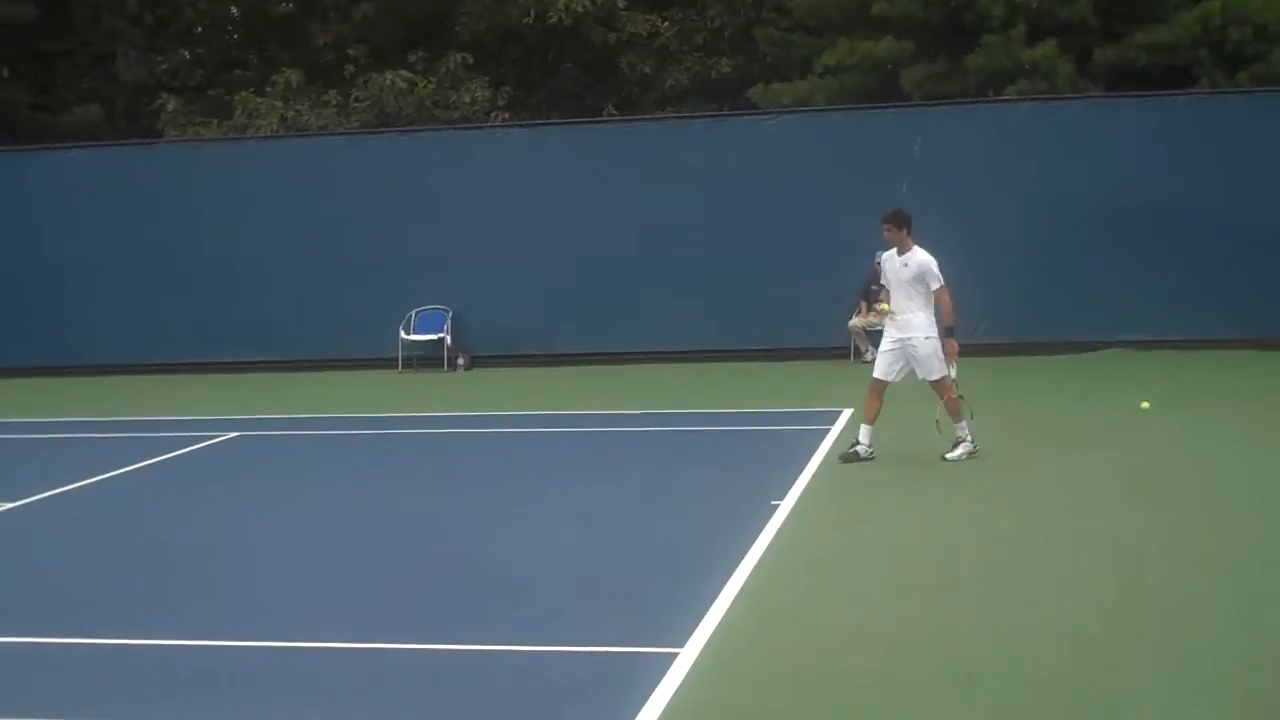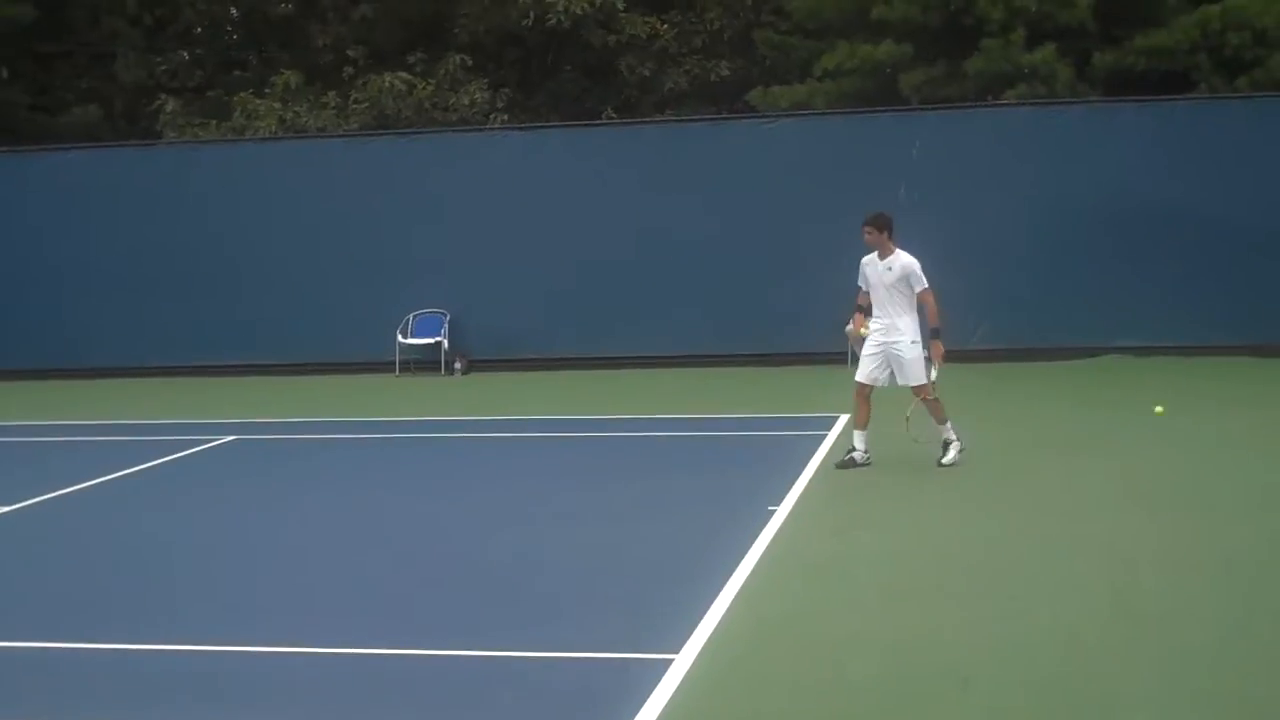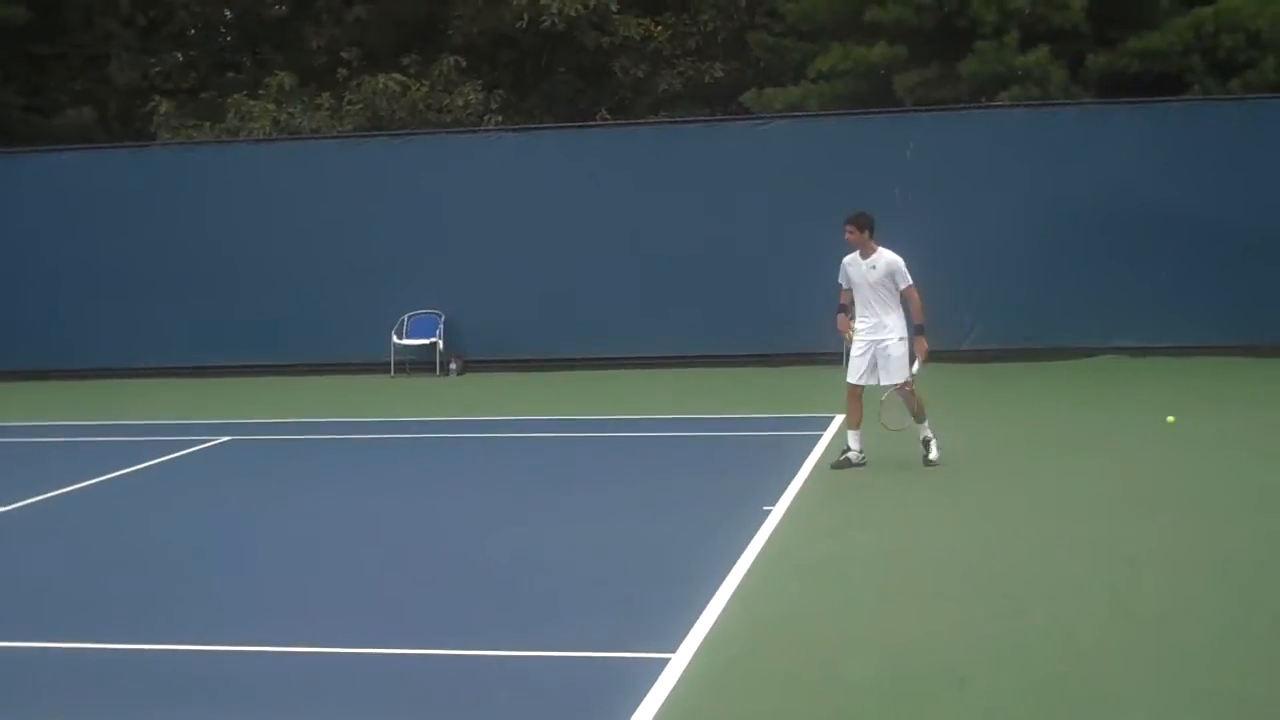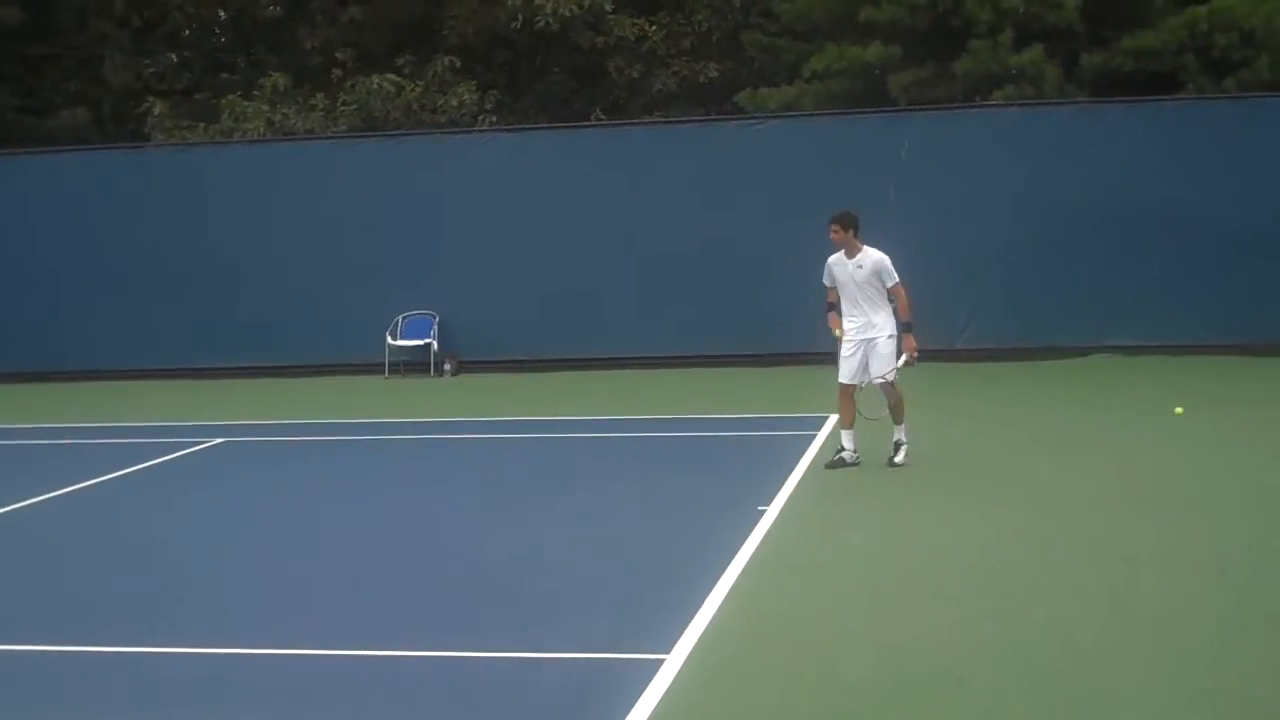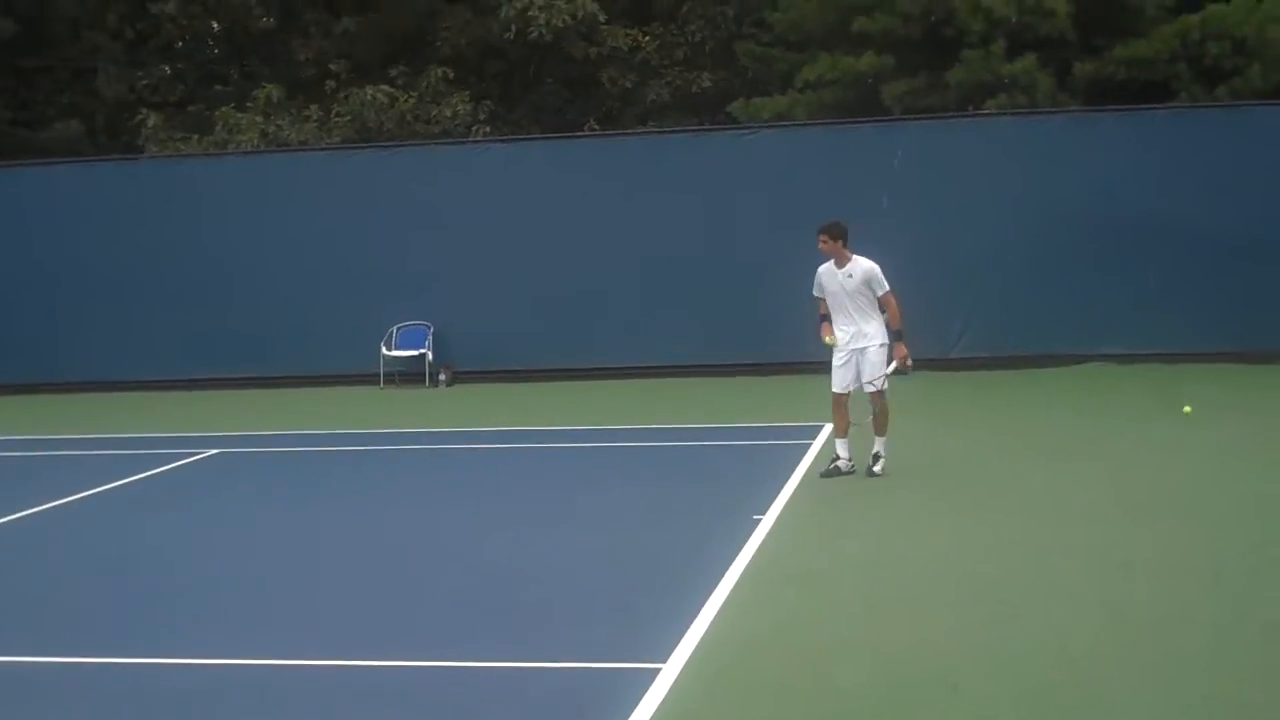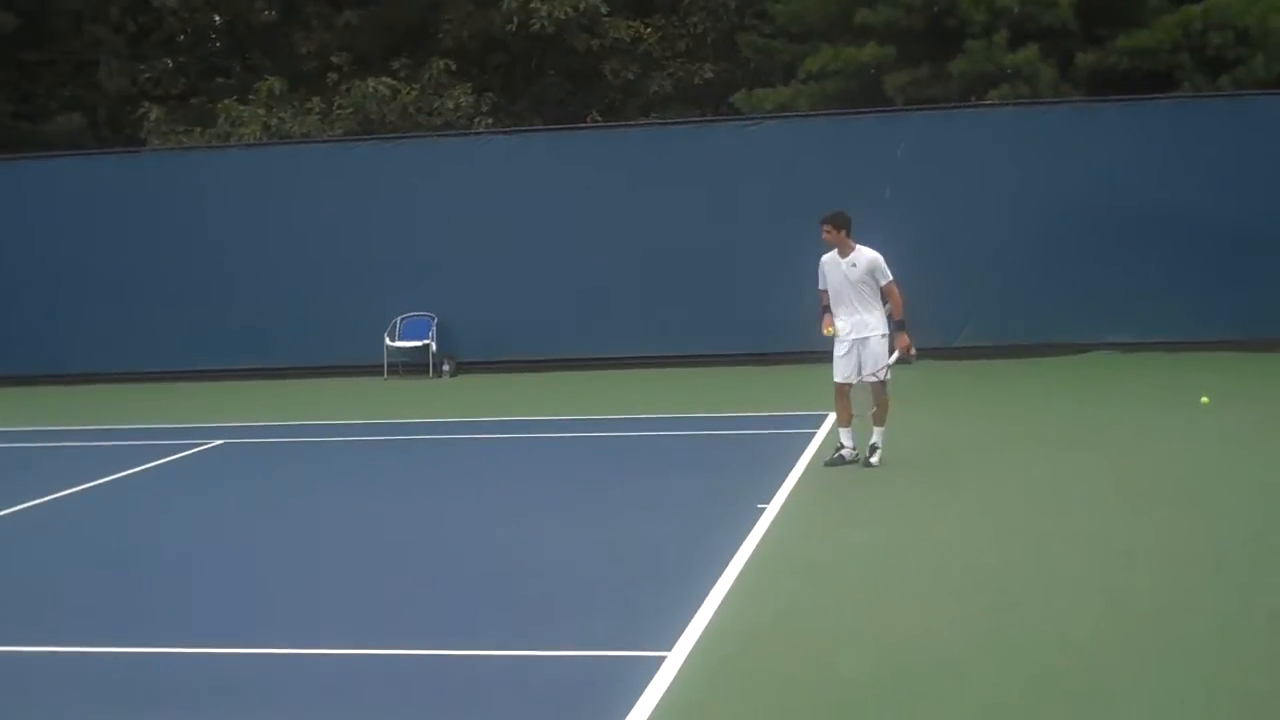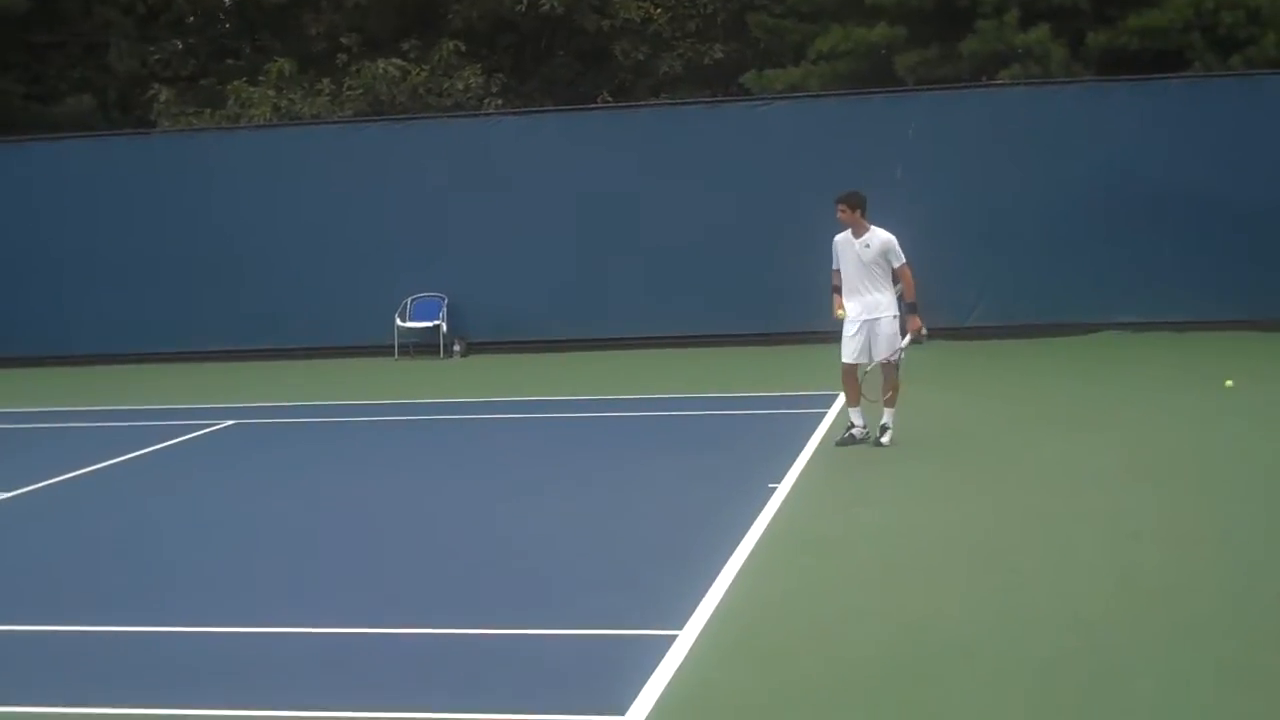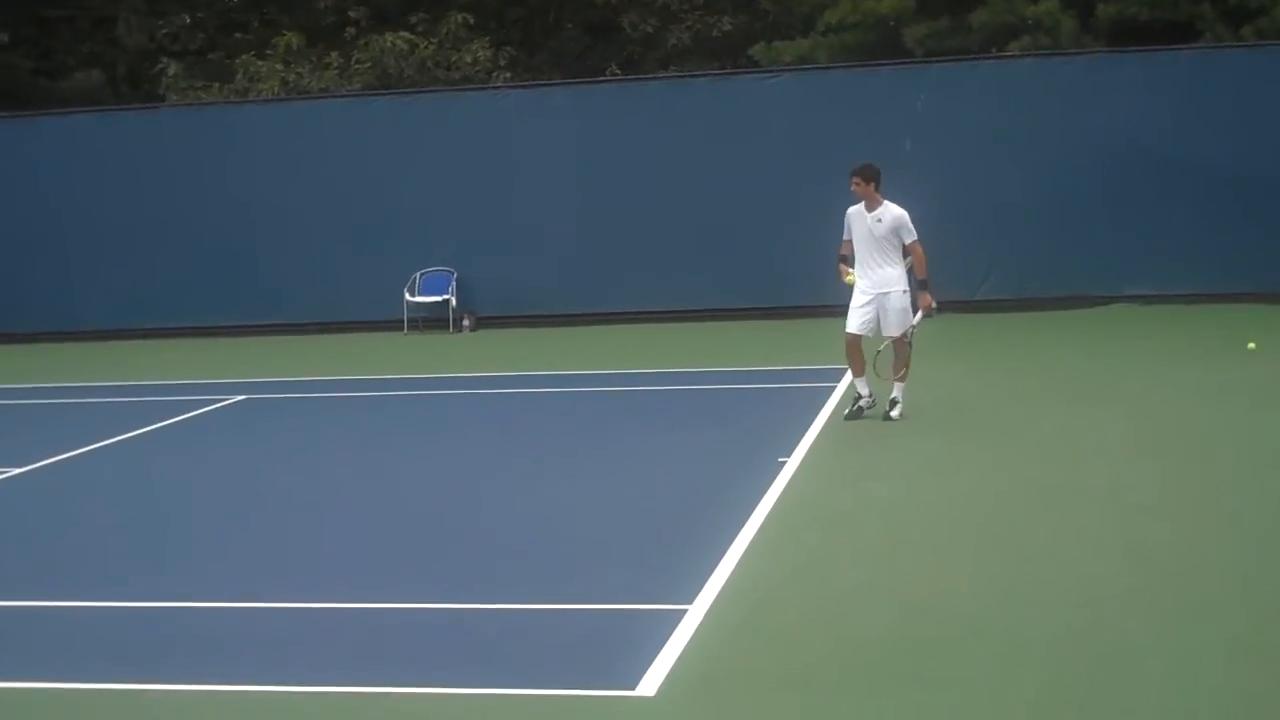
dt=0.1s
person 1, frame 1
left shoulder: (924, 260)
right shoulder: (887, 259)
left elbow: (943, 299)
left wrist: (949, 337)
right wrist: (883, 305)
left hip: (922, 335)
right hip: (894, 335)
left knee: (941, 385)
right knee: (876, 385)
left ankle: (966, 439)
right ankle: (864, 445)
person 1, frame 2
left shoulder: (907, 263)
right shoulder: (866, 263)
left elbow: (928, 301)
left wrist: (935, 339)
right wrist: (858, 315)
left hip: (905, 338)
right hip: (876, 338)
left knee: (923, 391)
right knee: (861, 390)
left ankle: (951, 440)
right ankle: (860, 450)
person 1, frame 3
left shoulder: (891, 261)
right shoulder: (848, 263)
left elbow: (912, 297)
left wrist: (919, 335)
right wrist: (842, 313)
left hip: (892, 335)
right hip: (863, 337)
left knee: (904, 389)
right knee: (853, 390)
left ankle: (927, 437)
right ankle: (854, 450)
person 1, frame 4
left shoulder: (878, 259)
right shoulder: (832, 263)
left elbow: (899, 295)
left wrist: (907, 333)
right wrist: (832, 312)
left hip: (881, 333)
right hip: (851, 335)
left knee: (889, 387)
right knee: (845, 389)
left ankle: (900, 440)
right ankle: (849, 449)
person 1, frame 5
left shoulder: (868, 268)
right shoulder: (823, 273)
left elbow: (890, 304)
left wrist: (898, 342)
right wrist: (825, 323)
left hip: (873, 341)
right hip: (843, 345)
left knee: (877, 397)
right knee: (838, 399)
left ankle: (879, 453)
right ankle: (843, 458)
person 1, frame 6
left shoulder: (871, 258)
right shoulder: (825, 262)
left elbow: (893, 293)
left wrist: (900, 331)
right wrist: (827, 316)
left hip: (874, 332)
right hip: (844, 335)
left knee: (878, 386)
right knee: (840, 389)
left ankle: (876, 444)
right ankle: (848, 447)
person 1, frame 7
left shoulder: (885, 240)
right shoulder: (839, 242)
left elbow: (905, 276)
left wrist: (912, 313)
right wrist: (837, 296)
left hip: (884, 313)
right hip: (854, 315)
left knee: (888, 368)
right knee: (848, 370)
left ankle: (887, 425)
right ankle: (858, 426)
person 1, frame 8
left shoulder: (897, 215)
right shoulder: (852, 214)
left elbow: (916, 252)
left wrist: (923, 290)
right wrist: (843, 262)
left hip: (894, 288)
right hip: (864, 289)
left knee: (898, 342)
right knee: (851, 339)
left ankle: (897, 399)
right ankle: (864, 395)
